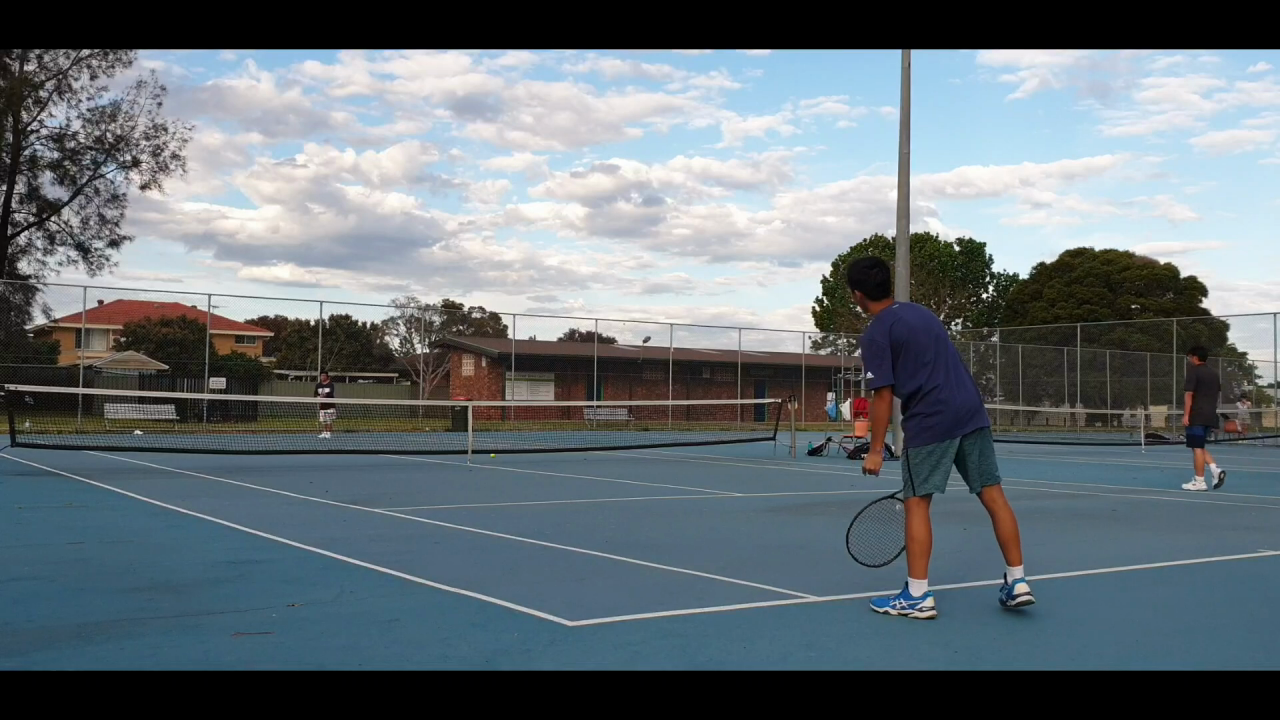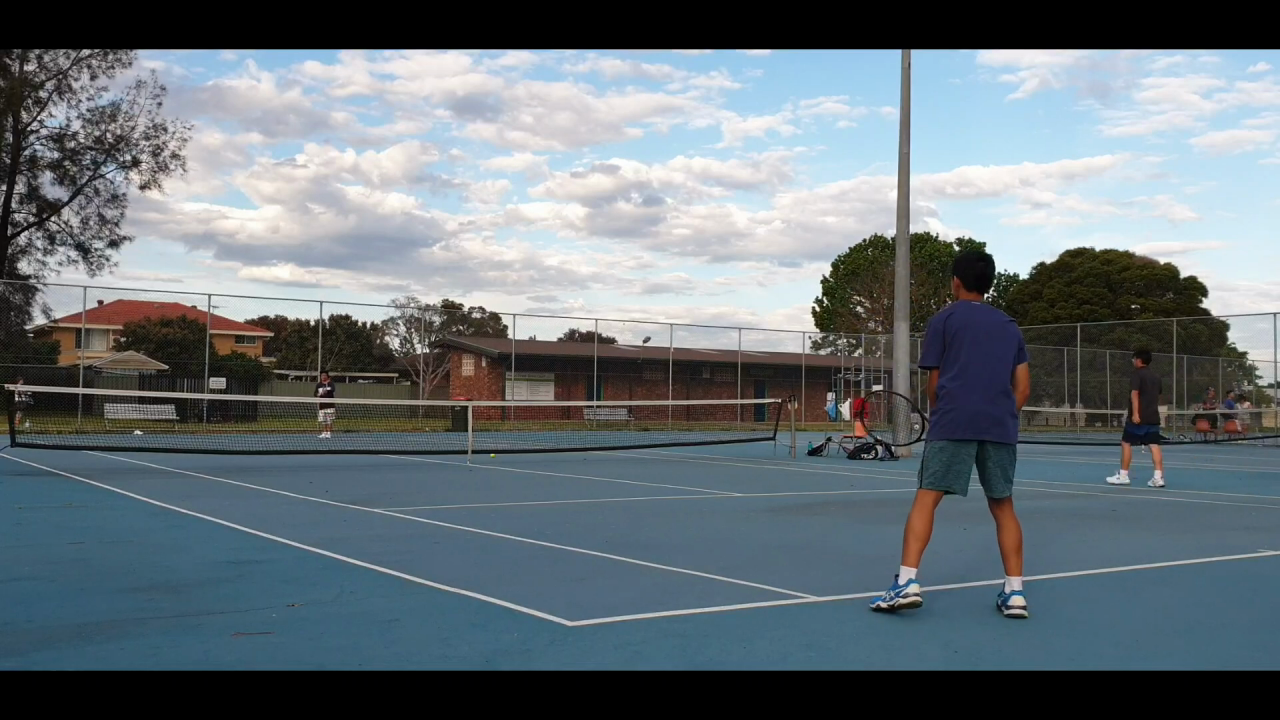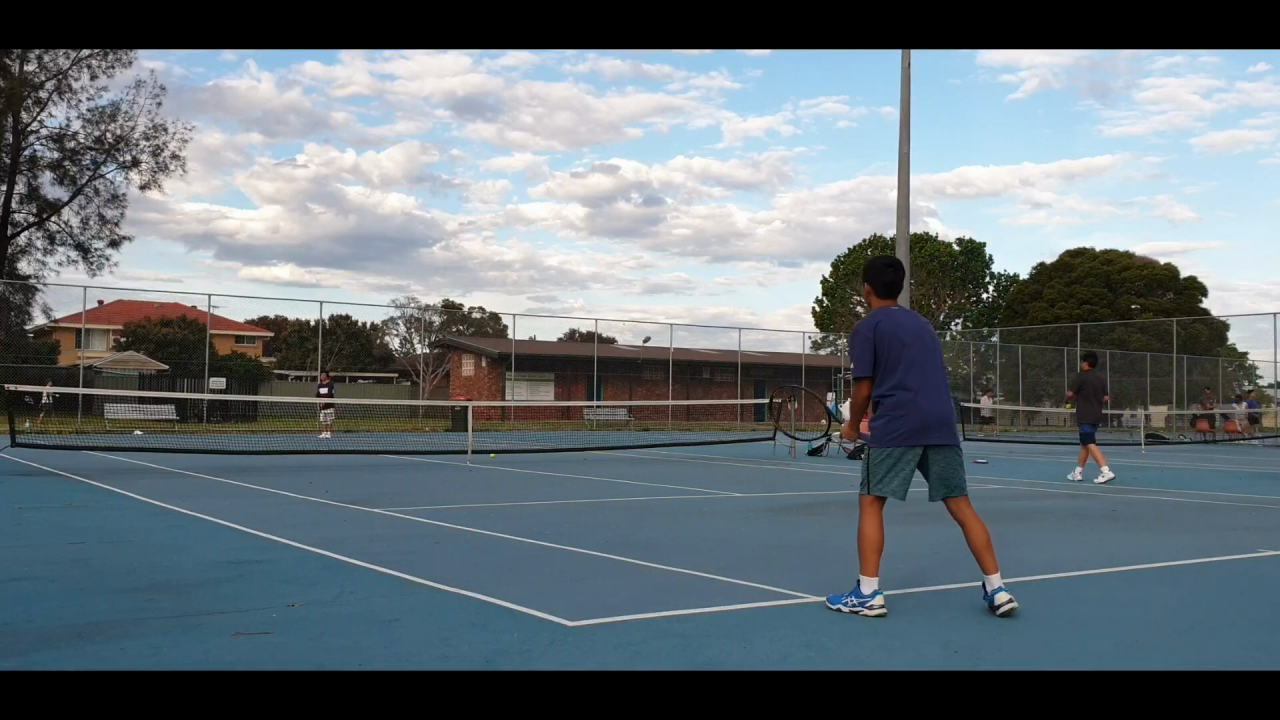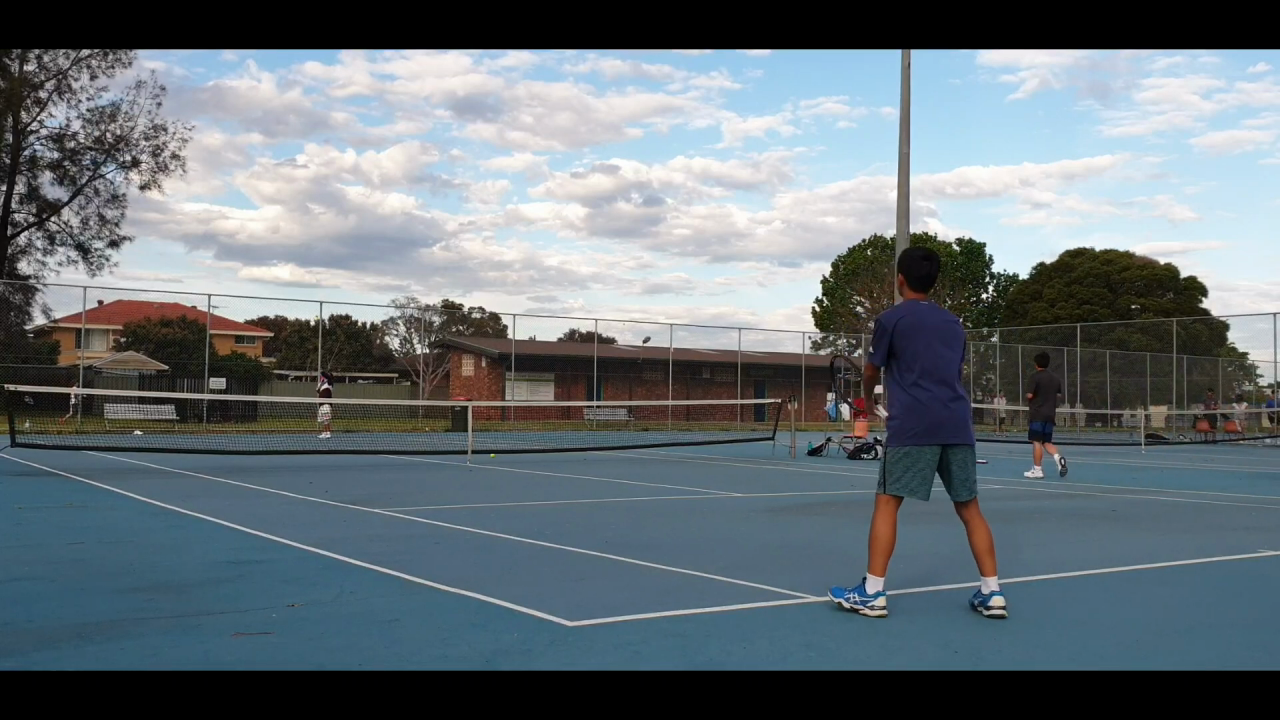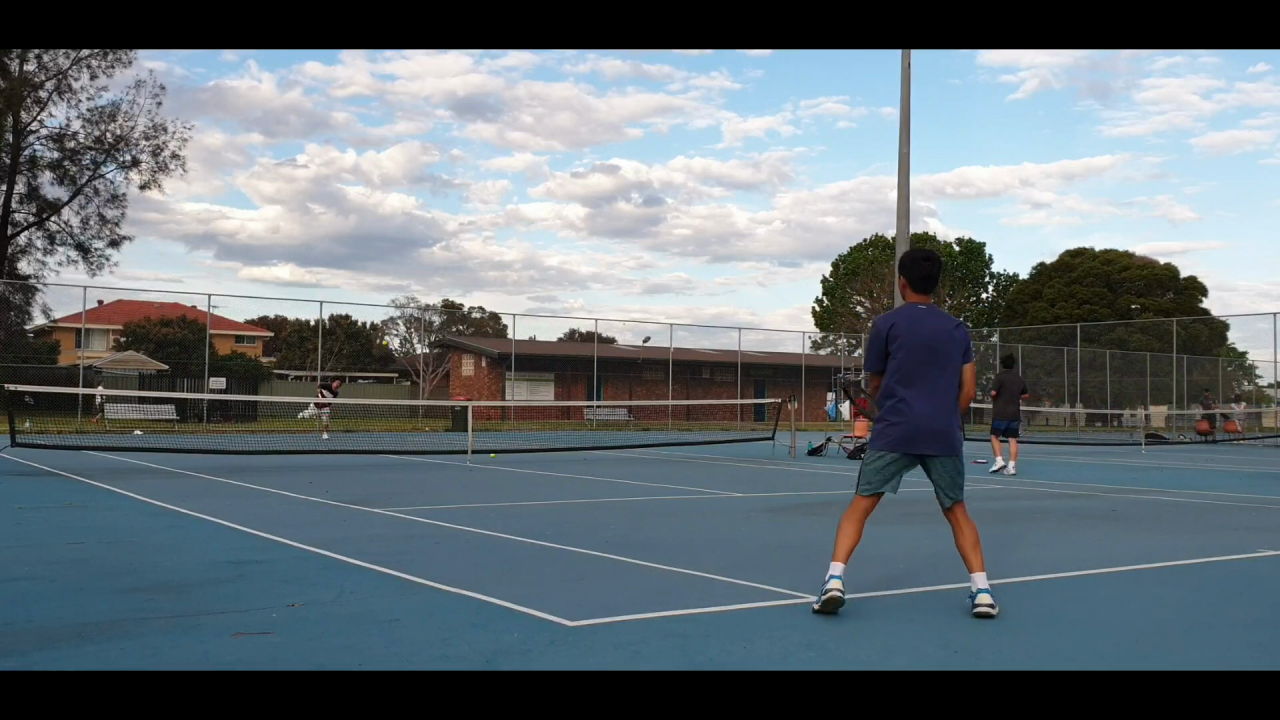
dt=0.7s
person 1, frame 1
left shoulder: (876, 335)
right shoulder: (922, 312)
left elbow: (884, 396)
left wrist: (875, 451)
left hip: (930, 422)
right hip: (971, 413)
left knee: (916, 503)
right knee: (993, 496)
left ankle: (917, 596)
right ankle: (1017, 582)
person 1, frame 2
left shoulder: (943, 319)
right shoulder: (1009, 325)
left elbow: (935, 380)
right elbow: (1023, 386)
left wrist: (938, 417)
left hip: (953, 422)
right hip: (1001, 425)
left knee: (925, 499)
right knee: (1003, 507)
left ankle: (907, 582)
right ankle: (1014, 593)
person 1, frame 3
left shoulder: (866, 328)
right shoulder: (922, 325)
left elbow: (863, 389)
left wrist: (852, 424)
left hip: (895, 426)
right hip: (942, 425)
left knee: (870, 503)
right knee: (961, 507)
left ankle: (868, 593)
right ankle: (997, 589)
person 1, frame 4
left shoulder: (890, 319)
right shoulder: (954, 323)
left elbow: (871, 371)
left wrist: (867, 395)
left hip: (912, 427)
right hip: (957, 426)
left knee: (886, 503)
right knee: (968, 507)
left ankle: (872, 593)
right ankle: (992, 592)
person 1, frame 5
left shoulder: (886, 324)
right shoulder: (957, 328)
left elbow: (874, 385)
right elbow: (968, 390)
left hip: (894, 432)
right hip: (943, 435)
left knee: (860, 506)
right knee: (956, 512)
left ankle: (834, 580)
right ankle: (981, 590)
